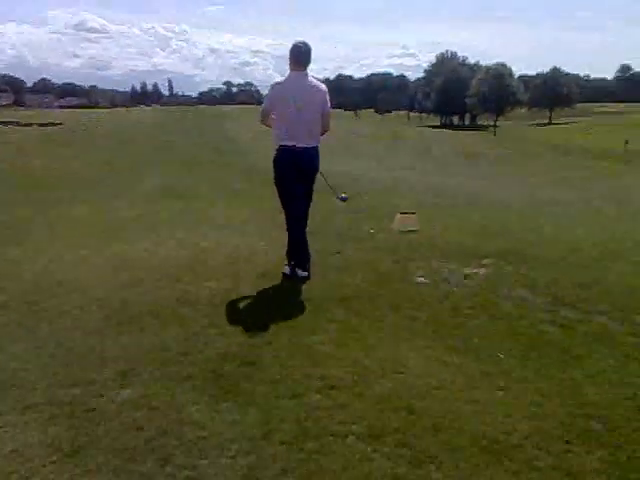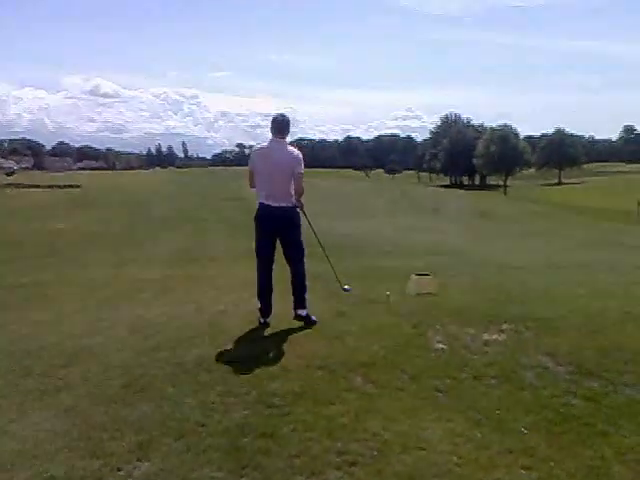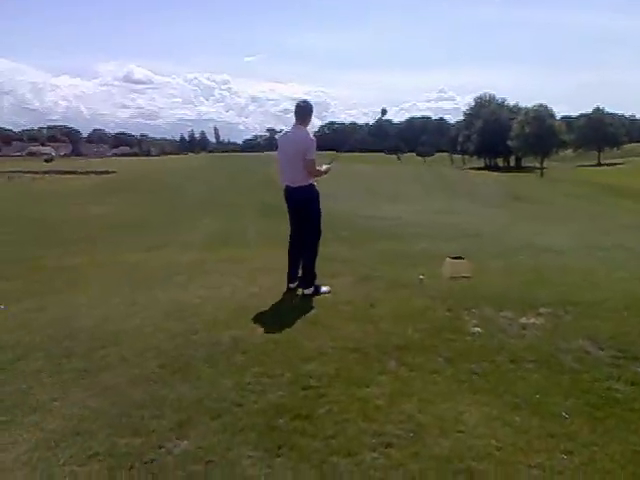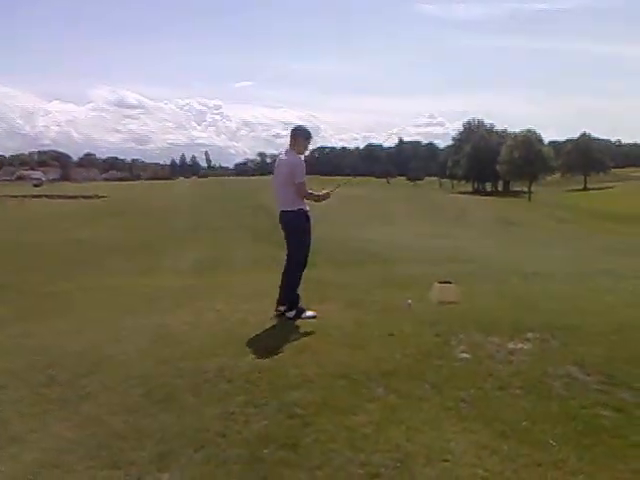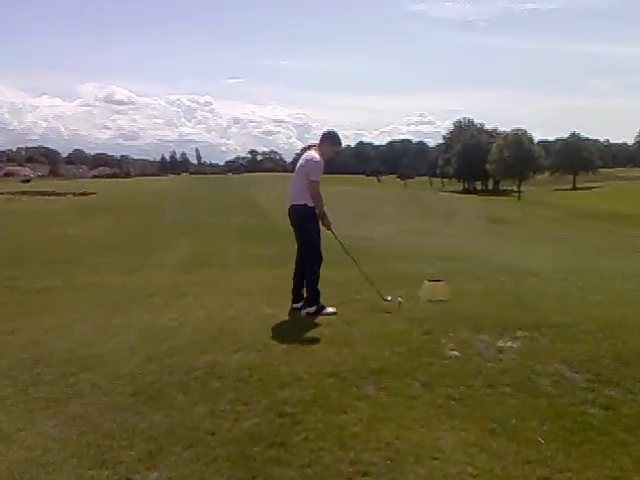
dt=1s
person 1, frame 1
left shoulder: (277, 88)
right shoulder: (320, 89)
left elbow: (264, 119)
right elbow: (326, 127)
left hip: (286, 155)
right hip: (311, 154)
left knee: (292, 210)
right knee: (302, 209)
left ankle: (301, 266)
right ankle: (295, 257)
person 1, frame 2
left shoulder: (256, 153)
right shoulder: (294, 155)
left elbow: (252, 184)
right elbow: (299, 188)
right wrist: (297, 200)
left hip: (264, 213)
right hip: (287, 213)
left knee: (264, 265)
right knee: (296, 262)
left ankle: (264, 313)
right ankle: (300, 308)
person 1, frame 3
left shoulder: (283, 137)
right shoulder: (308, 138)
right elbow: (311, 171)
right wrist: (324, 170)
left hip: (290, 191)
right hip: (306, 192)
left knee: (296, 236)
right knee: (311, 239)
left ankle: (293, 280)
right ankle: (308, 285)
person 1, frame 4
left shoulder: (281, 159)
right shoulder: (297, 161)
right elbow: (302, 192)
left wrist: (313, 196)
right wrist: (319, 196)
left hip: (286, 214)
right hip: (297, 215)
left knee: (292, 259)
right knee: (298, 261)
left ankle: (283, 302)
right ankle: (292, 307)
person 1, frame 5
left shoulder: (307, 156)
right shoulder: (316, 160)
right elbow: (314, 193)
left wrist: (319, 213)
right wrist: (324, 216)
left hip: (297, 209)
right hip: (304, 211)
left knee: (303, 256)
right knee: (313, 258)
left ankle: (298, 299)
right ankle: (312, 304)
